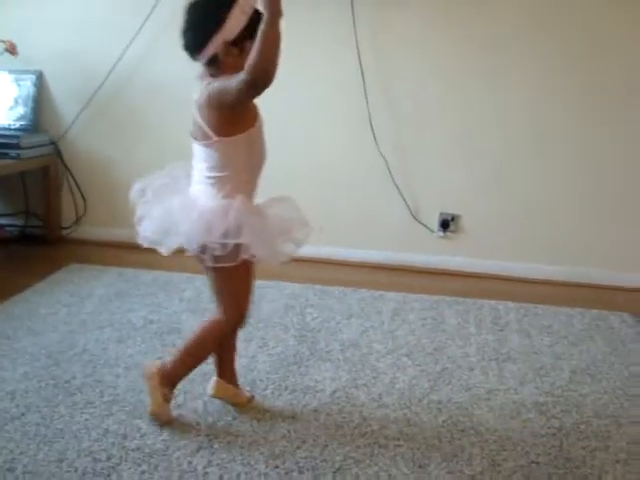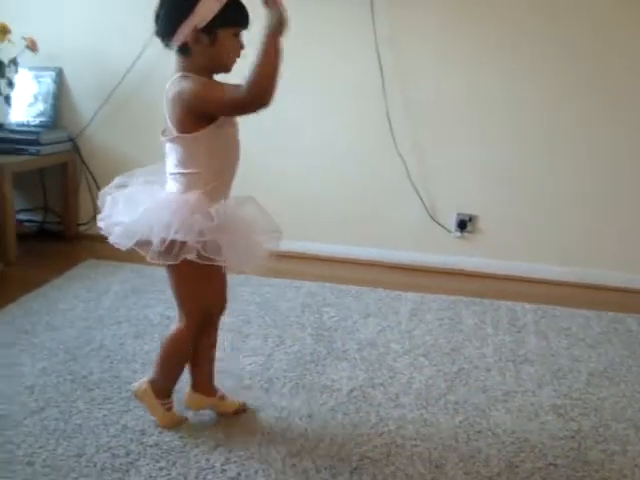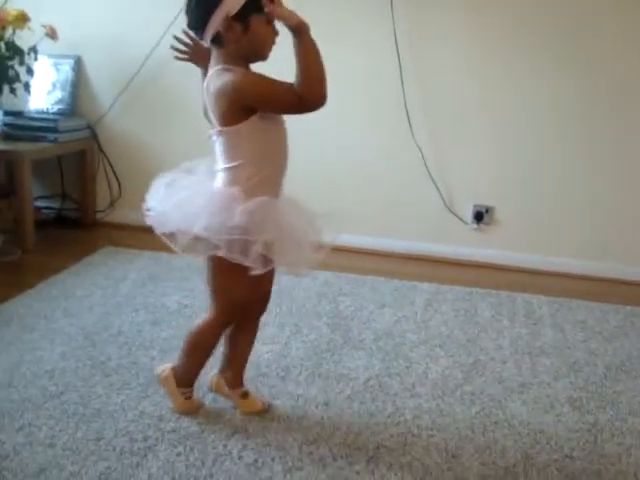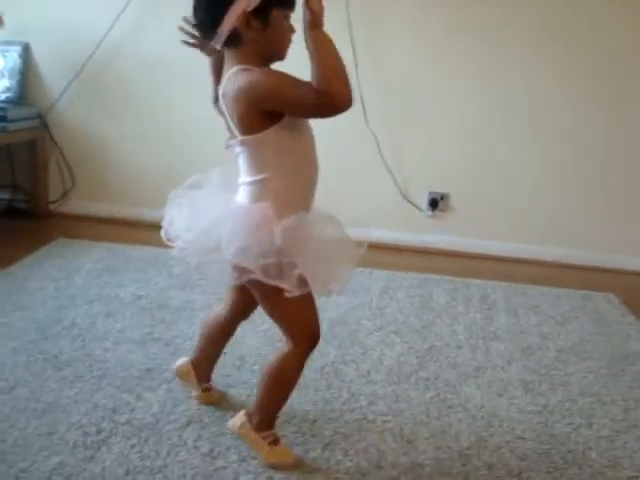
dt=0.4s
person 1, frame 1
left shoulder: (210, 85)
right shoulder: (225, 93)
left elbow: (245, 69)
right elbow: (259, 73)
left hip: (205, 214)
right hip: (224, 220)
left knee: (228, 308)
right knee: (231, 316)
left ankle: (225, 380)
right ankle: (166, 374)
person 1, frame 2
left shoulder: (193, 85)
right shoulder: (192, 91)
right elbow: (256, 95)
left hip: (197, 217)
right hip: (187, 222)
left knee: (211, 310)
right knee: (195, 318)
left ankle: (203, 389)
right ankle: (157, 389)
person 1, frame 3
left shoulder: (225, 76)
right shoulder: (235, 83)
right elbow: (310, 97)
left wrist: (207, 65)
left hip: (252, 213)
right hip: (233, 217)
left knee: (255, 304)
right knee: (226, 312)
left ankle: (231, 381)
right ankle: (178, 377)
person 1, frame 4
left shoulder: (238, 79)
right shoulder: (256, 83)
left elbow: (221, 102)
right elbow: (335, 98)
left wrist: (217, 60)
left hip: (264, 225)
right hip: (266, 233)
left knee: (235, 309)
right knee: (304, 336)
left ankle: (197, 373)
right ankle: (258, 425)
